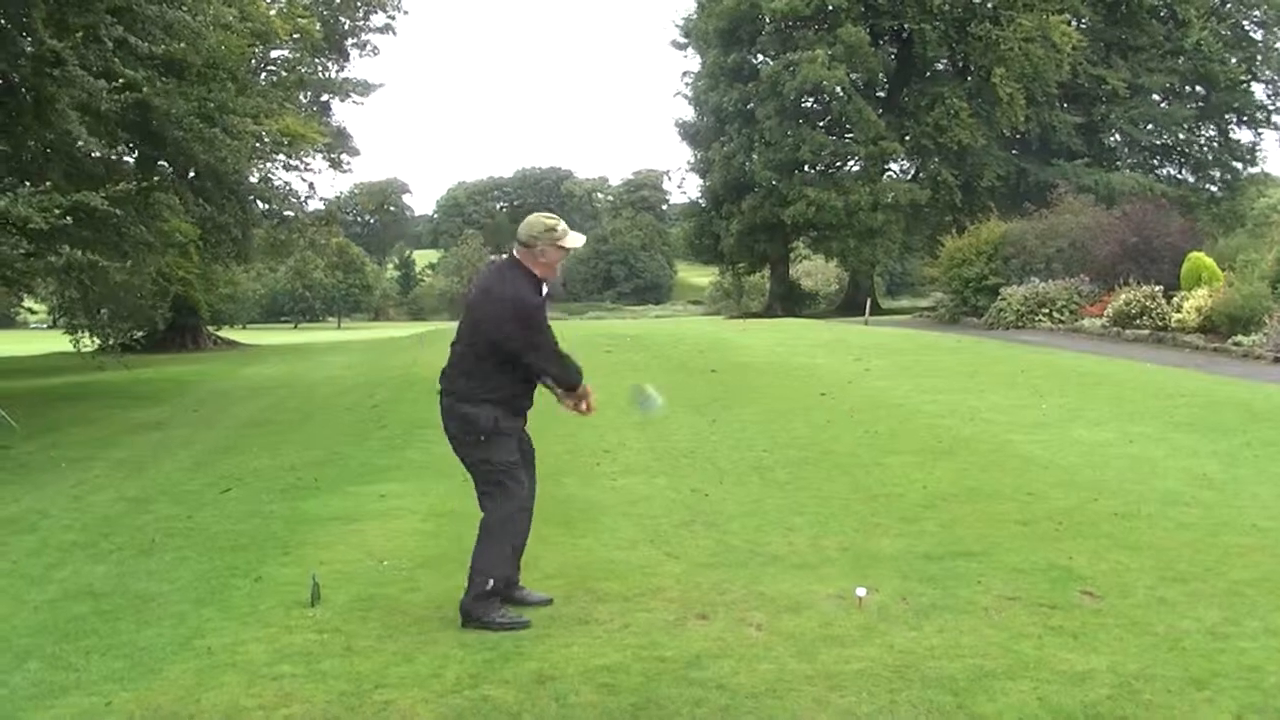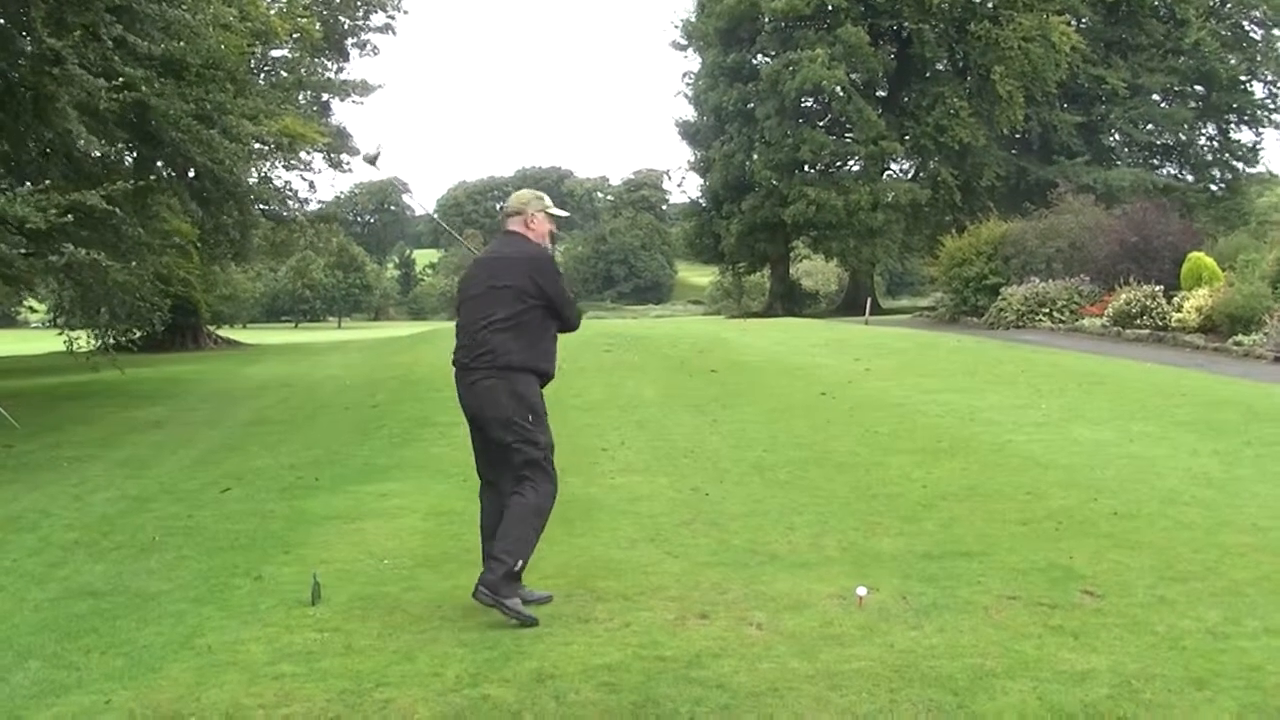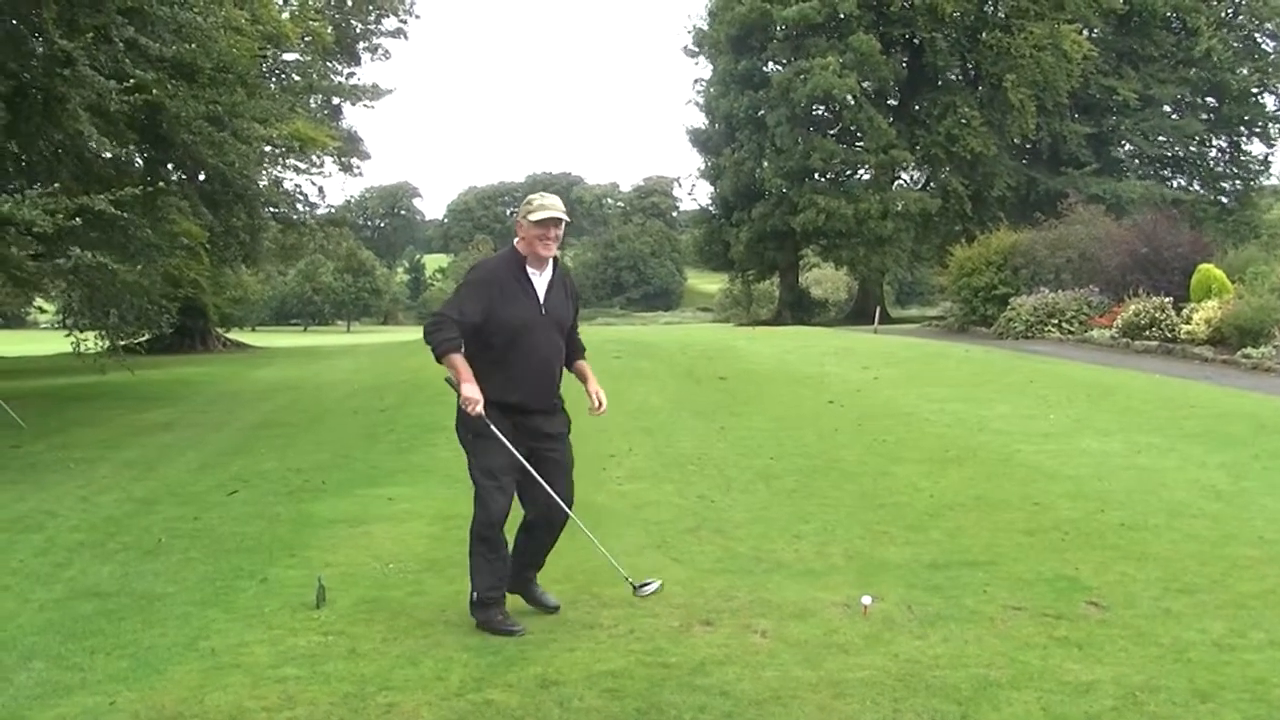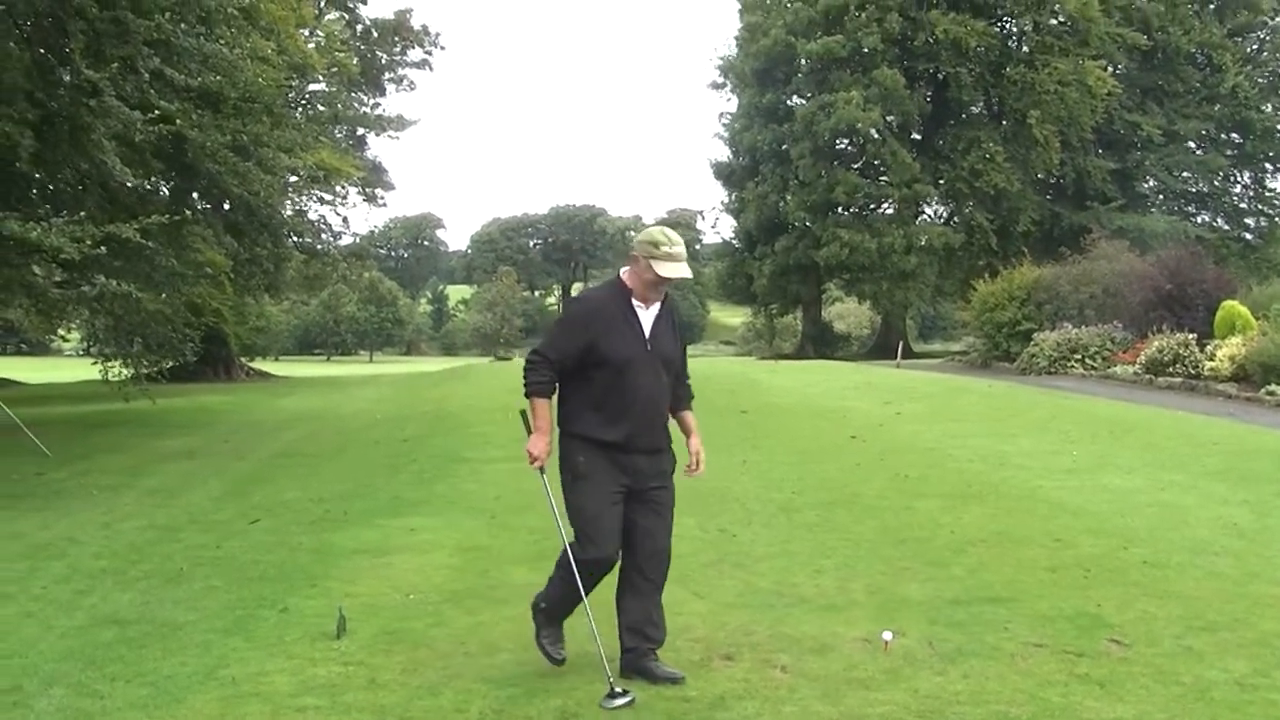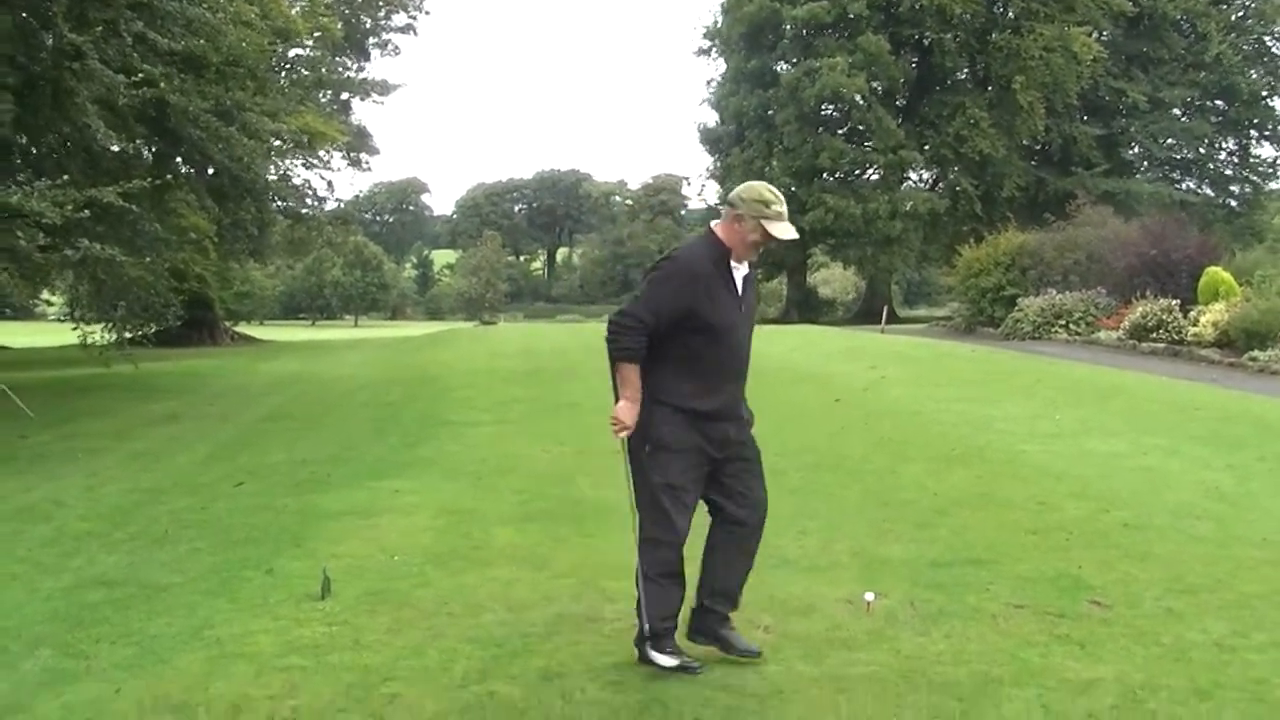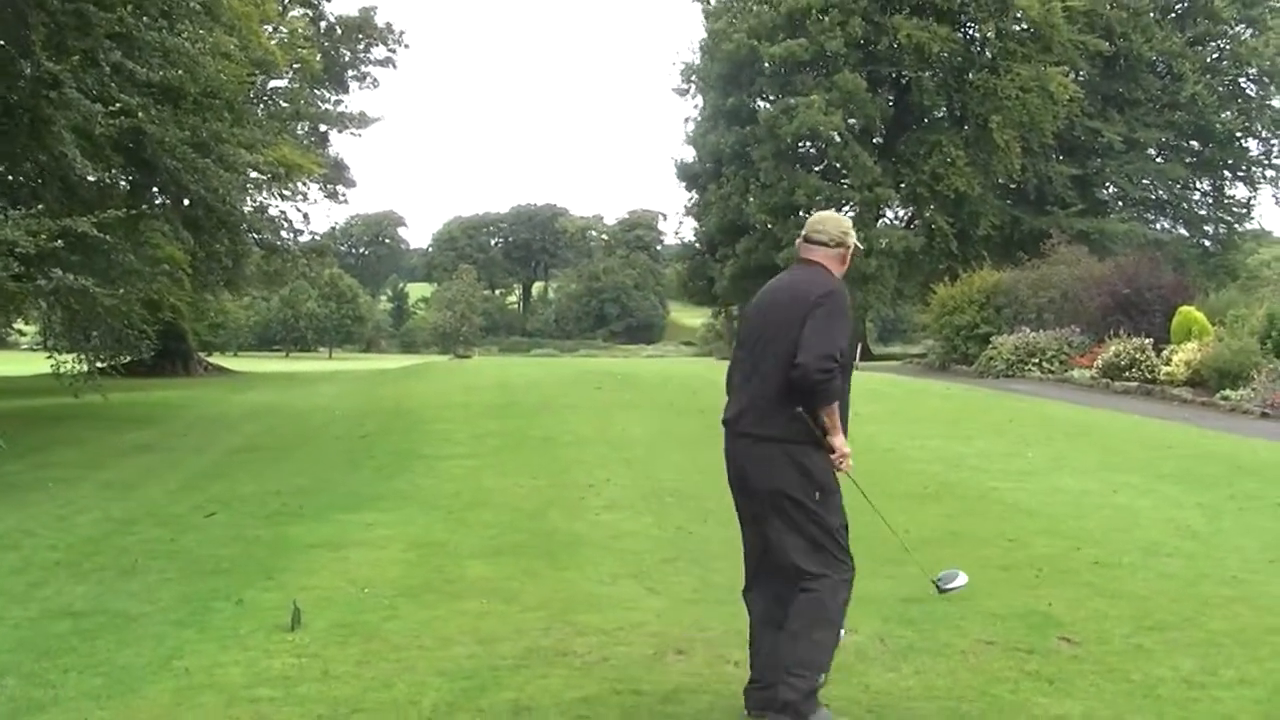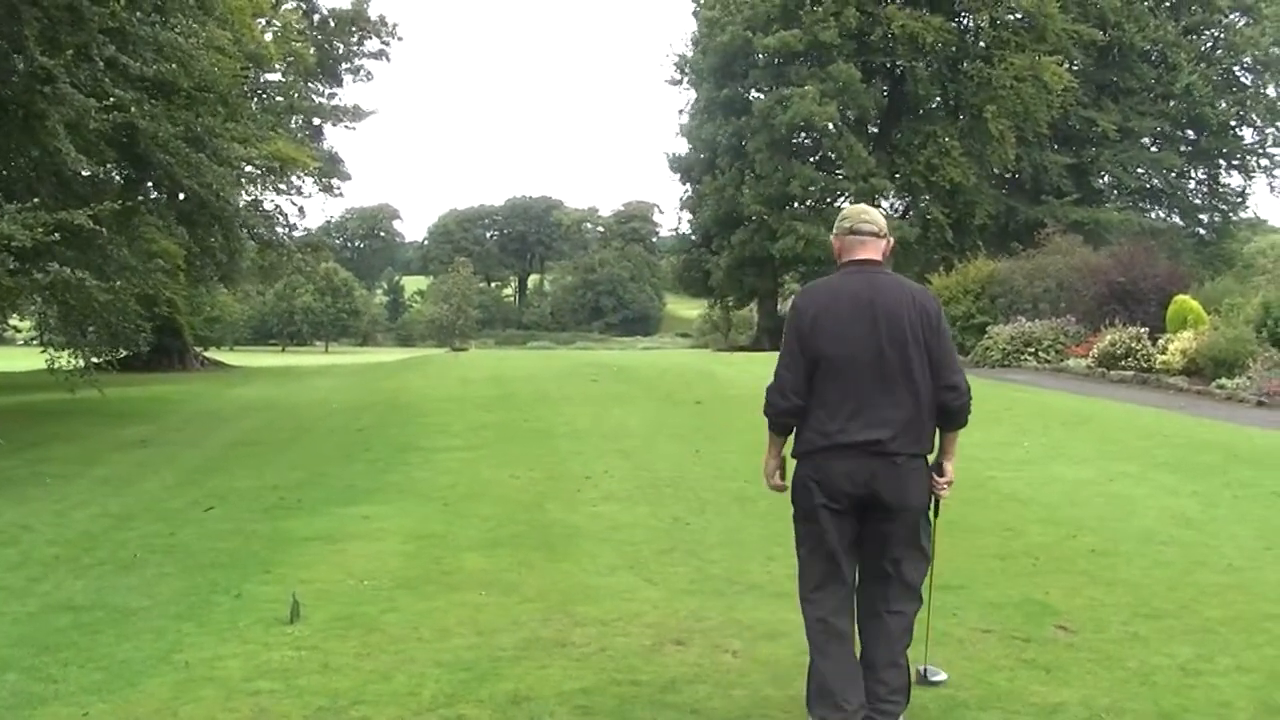
dt=0.7s
person 1, frame 1
left shoulder: (532, 280)
right shoulder: (508, 297)
left elbow: (543, 351)
right elbow: (546, 358)
left wrist: (564, 389)
right wrist: (580, 389)
left hip: (501, 406)
right hip: (475, 412)
left knee: (518, 493)
right knee: (509, 497)
left ankle: (503, 583)
right ankle: (481, 602)
person 1, frame 2
left shoulder: (482, 262)
right shoulder: (533, 259)
right elbow: (568, 316)
right wrist: (549, 322)
left hip: (479, 383)
right hip: (508, 388)
left knee: (501, 484)
right knee: (537, 482)
left ankle: (503, 580)
right ankle: (498, 580)
person 1, frame 3
left shoulder: (563, 278)
right shoulder: (489, 275)
right elbow: (440, 327)
left wrist: (589, 378)
right wrist: (466, 381)
left hip: (546, 413)
right hip: (491, 415)
left knee: (555, 503)
right knee: (493, 508)
left ankle: (522, 576)
right ankle: (487, 603)
person 1, frame 4
left shoulder: (670, 313)
right shoulder: (591, 308)
left elbow: (677, 381)
right elbow: (541, 367)
left wrist: (691, 433)
right wrist: (541, 433)
left hip: (651, 456)
right hip: (594, 452)
left knee: (651, 555)
right knee: (598, 548)
left ankle: (640, 653)
right ankle: (549, 612)
person 1, frame 5
left shoulder: (744, 267)
right shoulder: (685, 266)
right elbow: (627, 329)
left wrist: (735, 403)
right wrist: (629, 399)
left hip: (726, 419)
right hip: (671, 421)
left knee: (744, 513)
right knee: (666, 530)
left ankle: (712, 618)
right ankle: (656, 636)
person 1, frame 6
left shoulder: (767, 294)
right shoulder: (828, 293)
left elbow: (741, 374)
right elbow: (818, 369)
right wrist: (835, 431)
left hip: (744, 449)
right hip: (790, 454)
left knee: (771, 572)
right knee: (825, 572)
person 1, frame 7
left shoulder: (810, 301)
right shoulder: (921, 302)
left elbow: (787, 397)
right elbow: (952, 394)
left wrist: (773, 454)
right wrist: (946, 459)
left hip: (826, 468)
right hip: (901, 468)
left knee: (828, 594)
right knee: (892, 594)
